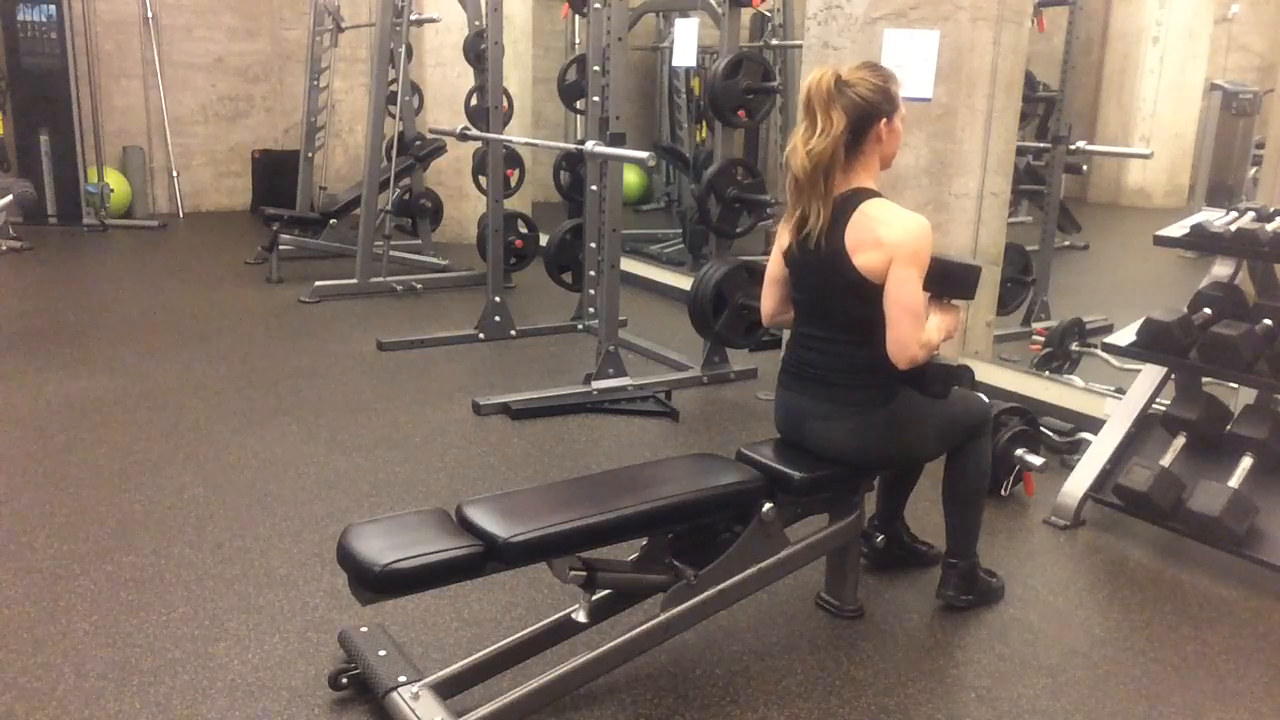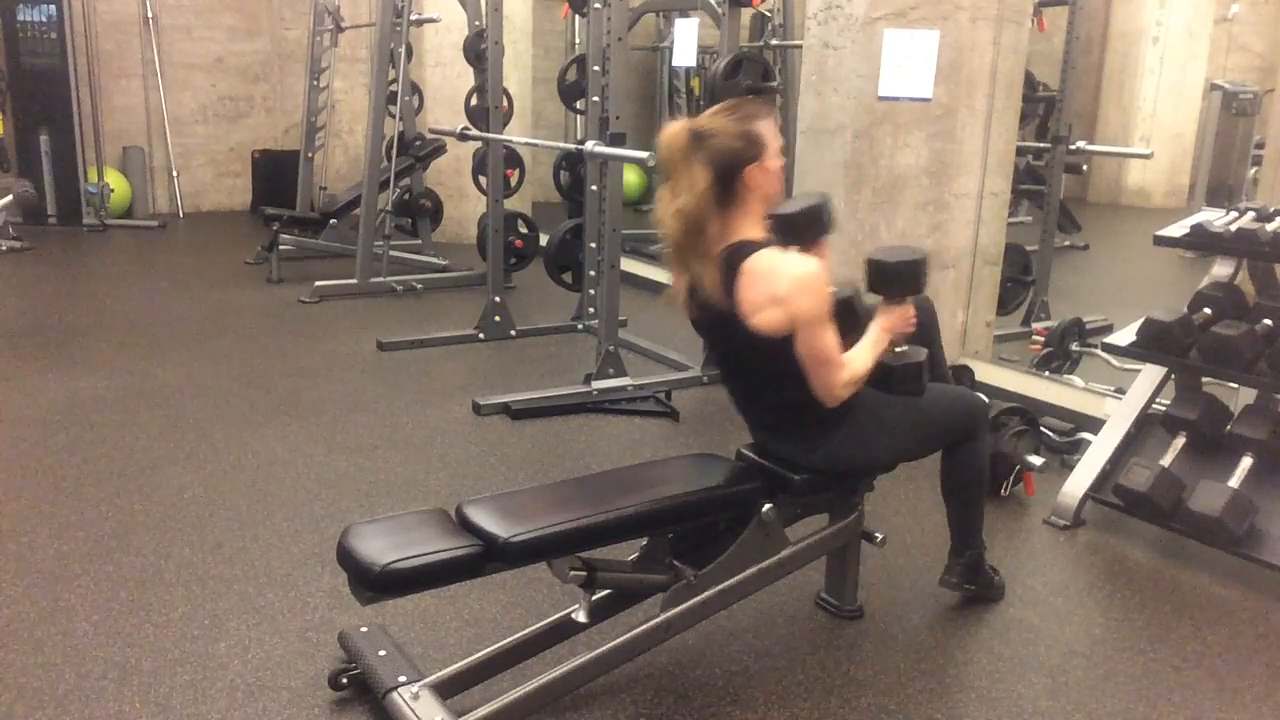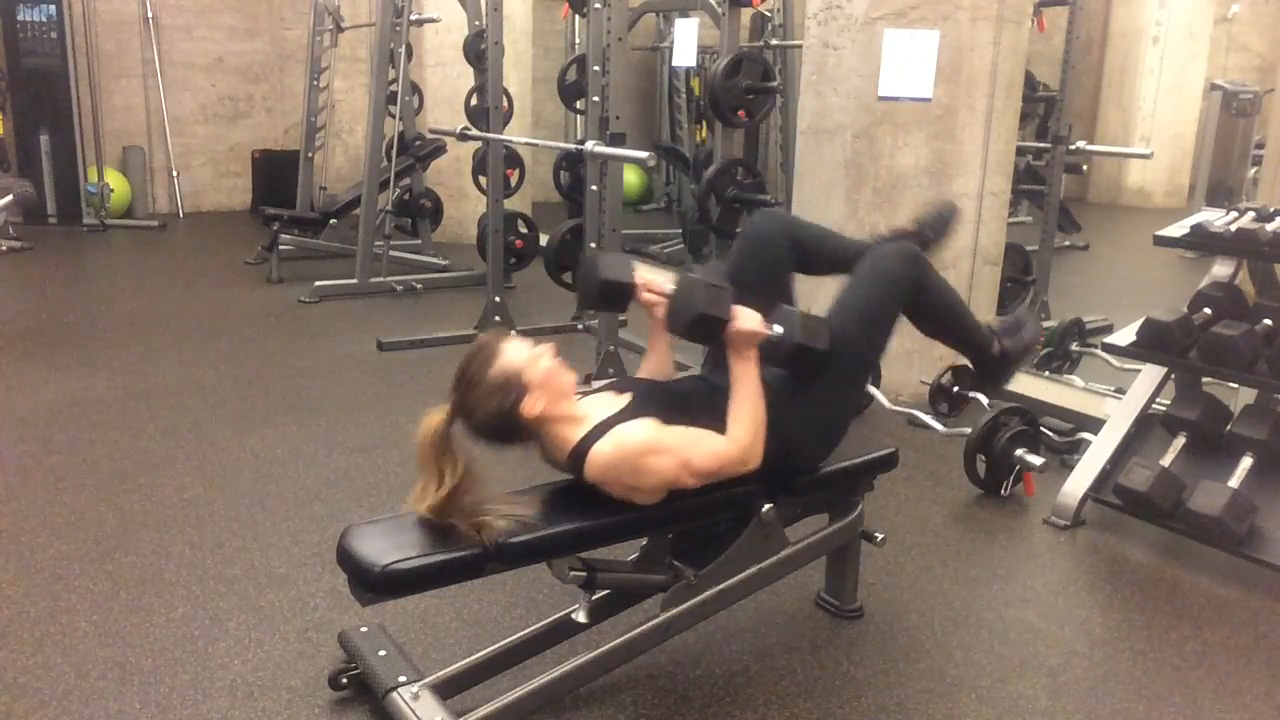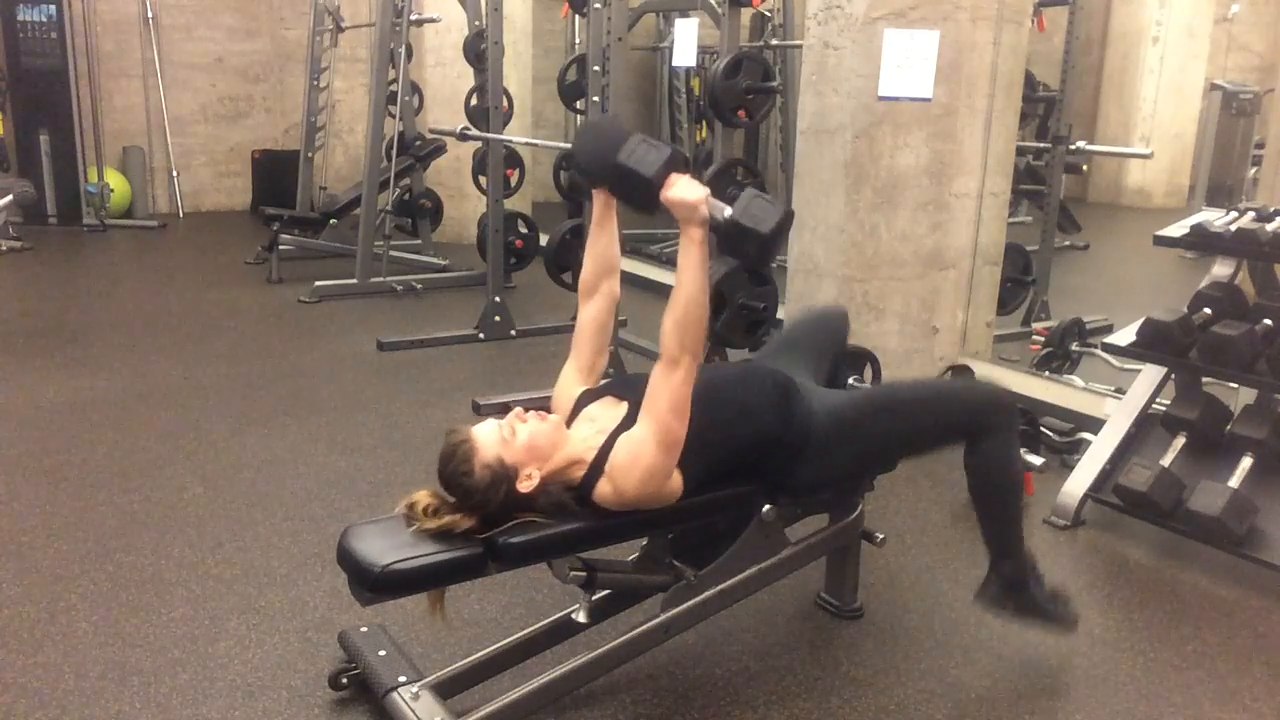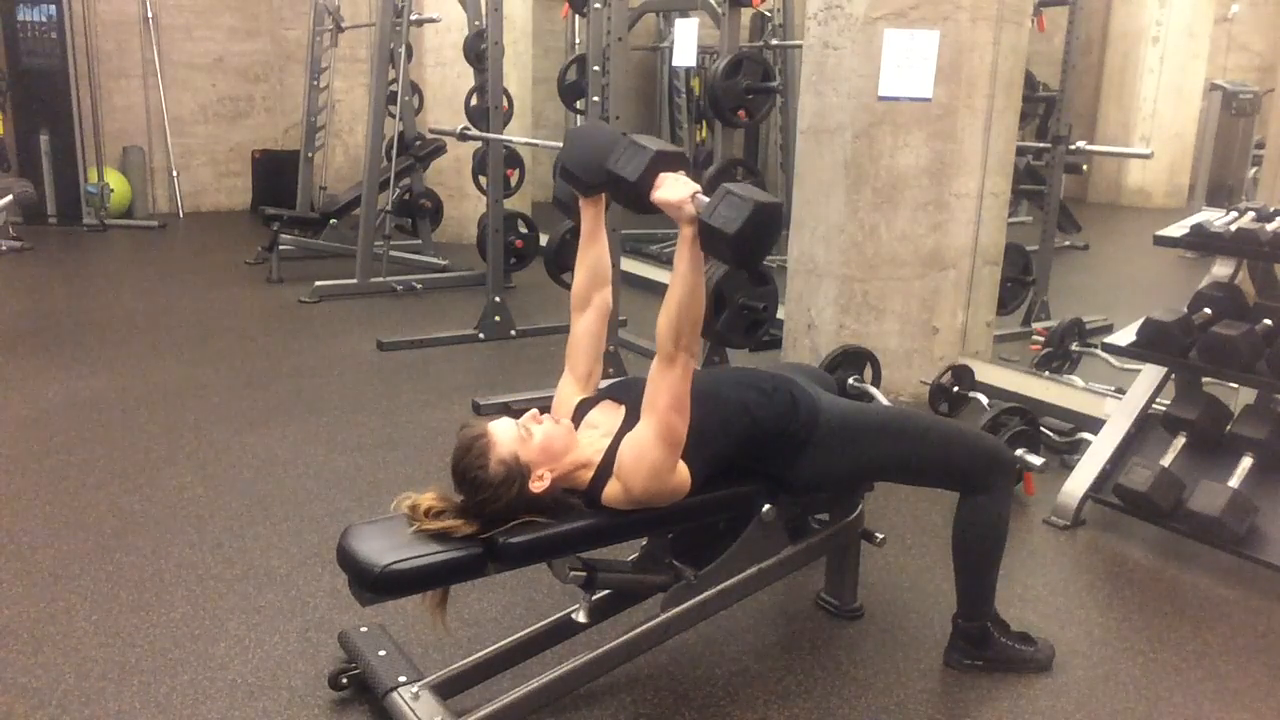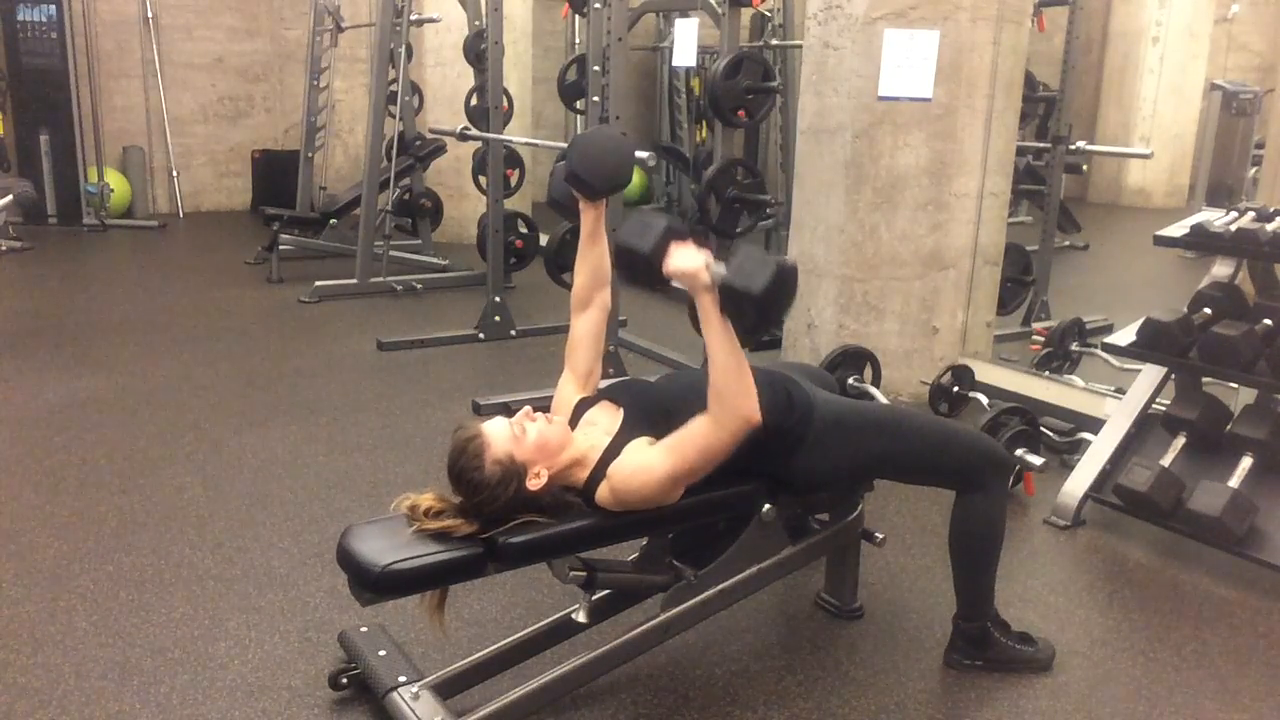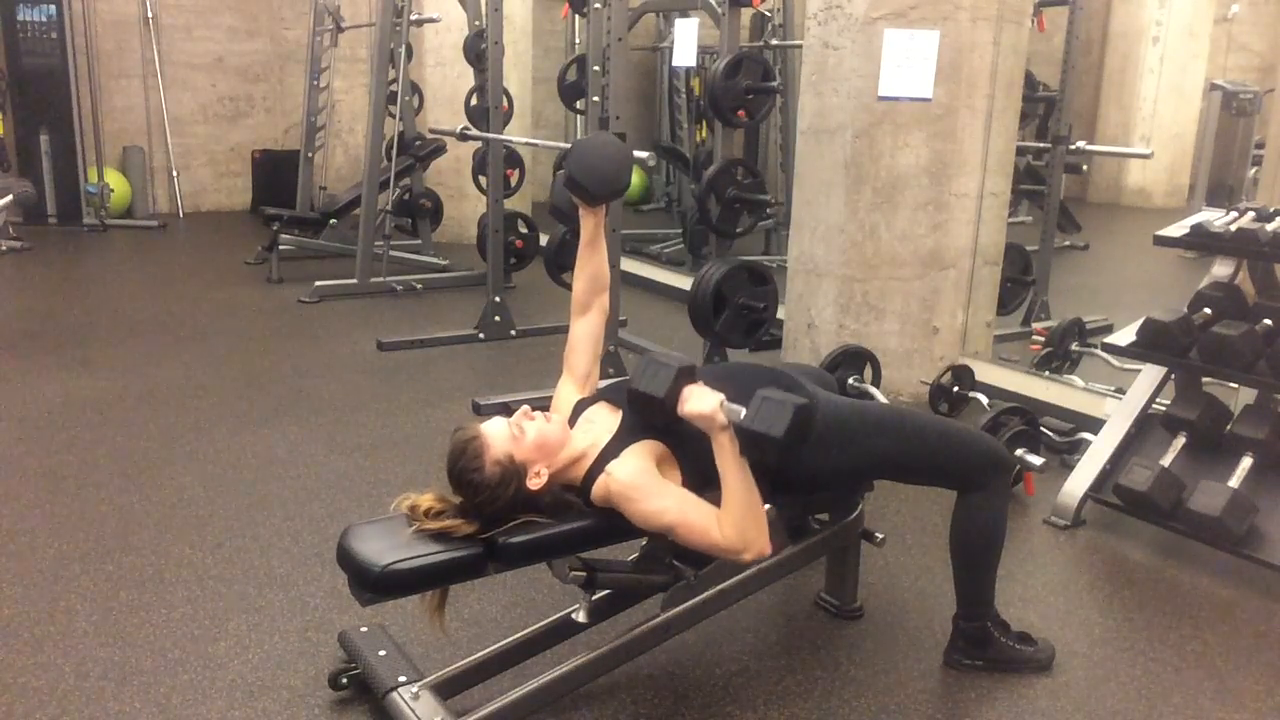
dt=0.7s
person 1, frame 1
left shoulder: (798, 211)
right shoulder: (901, 228)
left elbow: (772, 313)
right elbow: (906, 352)
right wrist: (941, 322)
left hip: (794, 410)
right hip: (856, 425)
left knee: (922, 402)
right knee: (973, 416)
left ankle: (889, 531)
right ankle: (962, 572)
person 1, frame 2
left shoulder: (696, 257)
right shoulder: (793, 275)
right elbow: (835, 388)
right wrist: (883, 328)
left hip: (770, 424)
right hip: (824, 439)
left knee: (918, 307)
right knee: (970, 412)
right ankle: (967, 563)
person 1, frame 3
left shoulder: (571, 419)
right shoulder: (615, 456)
right elbow: (747, 453)
left wrist: (656, 320)
right wrist: (745, 355)
left hip: (736, 395)
right hip: (789, 425)
left knee: (768, 227)
right knee: (896, 265)
left ankle: (893, 247)
right ankle: (988, 354)
person 1, frame 4
left shoulder: (570, 411)
right shoulder: (626, 476)
left elbow: (596, 300)
right elbow: (679, 360)
left wrist: (604, 200)
right wrist: (692, 231)
left hip: (760, 389)
right hip: (798, 433)
left knee: (829, 320)
right knee: (991, 408)
right ankle: (1012, 578)
person 1, frame 5
left shoulder: (574, 412)
right shoulder: (635, 476)
left elbow: (591, 308)
right elbow: (675, 353)
left wrist: (592, 208)
right wrist: (687, 229)
left hip: (777, 393)
right hip: (801, 436)
left knee: (827, 376)
right knee: (993, 465)
right ankle: (977, 635)
person 1, frame 6
left shoulder: (572, 410)
right shoulder: (625, 481)
left elbow: (589, 310)
right elbow: (739, 417)
left wrist: (592, 212)
right wrist: (705, 294)
right hip: (801, 436)
right knee: (988, 463)
right ankle: (976, 634)
person 1, frame 7
left shoulder: (571, 410)
right shoulder: (620, 482)
left elbow: (589, 312)
right elbow: (750, 545)
left wrist: (592, 216)
right wrist: (721, 430)
right hip: (801, 432)
right knee: (989, 463)
right ankle: (976, 635)
